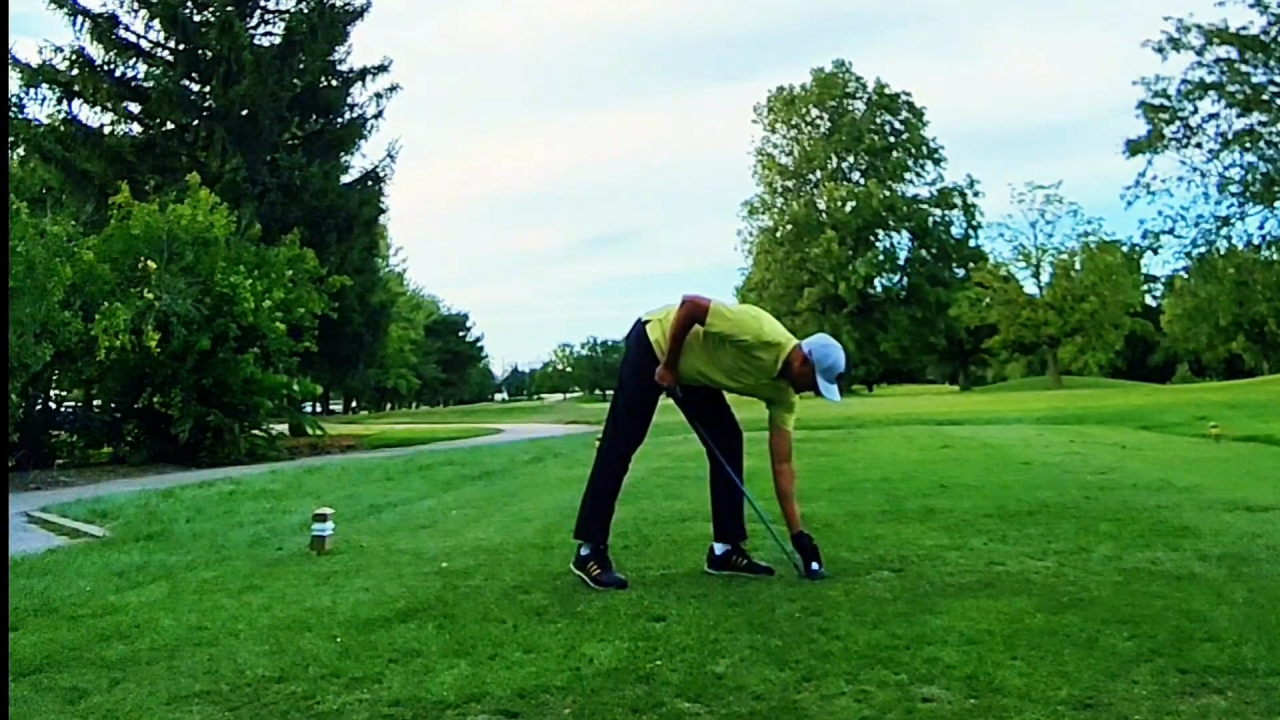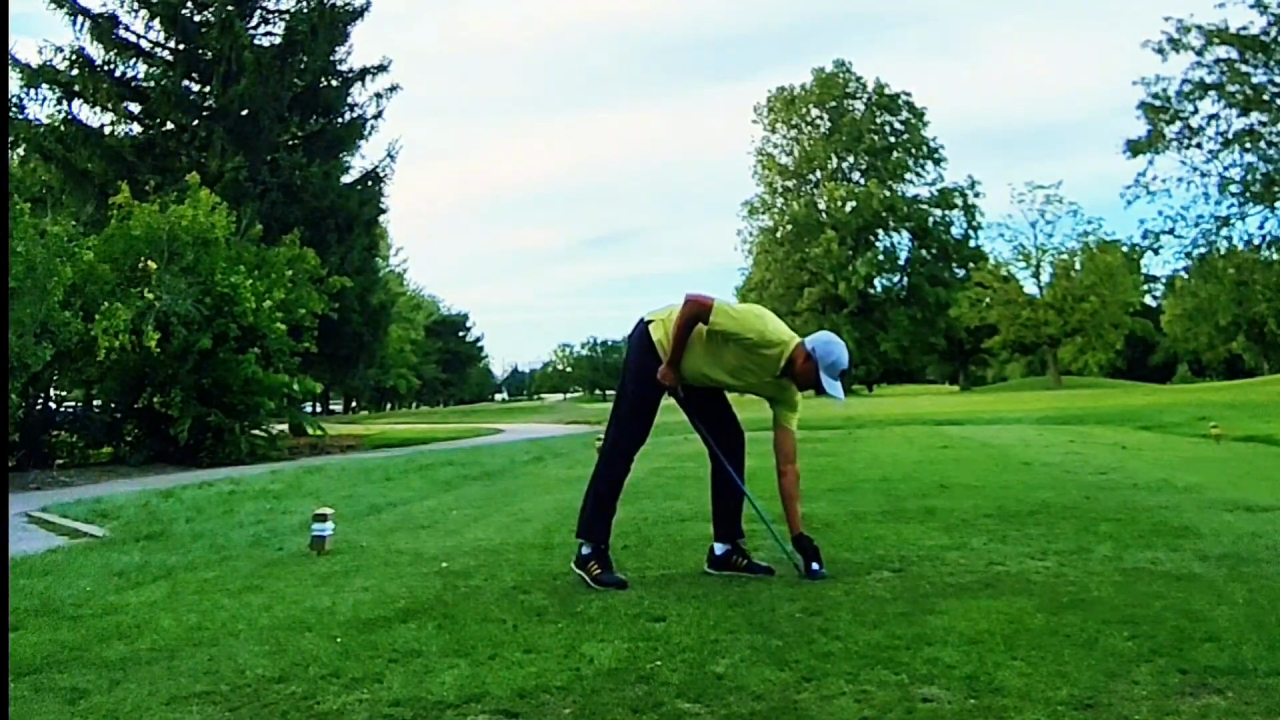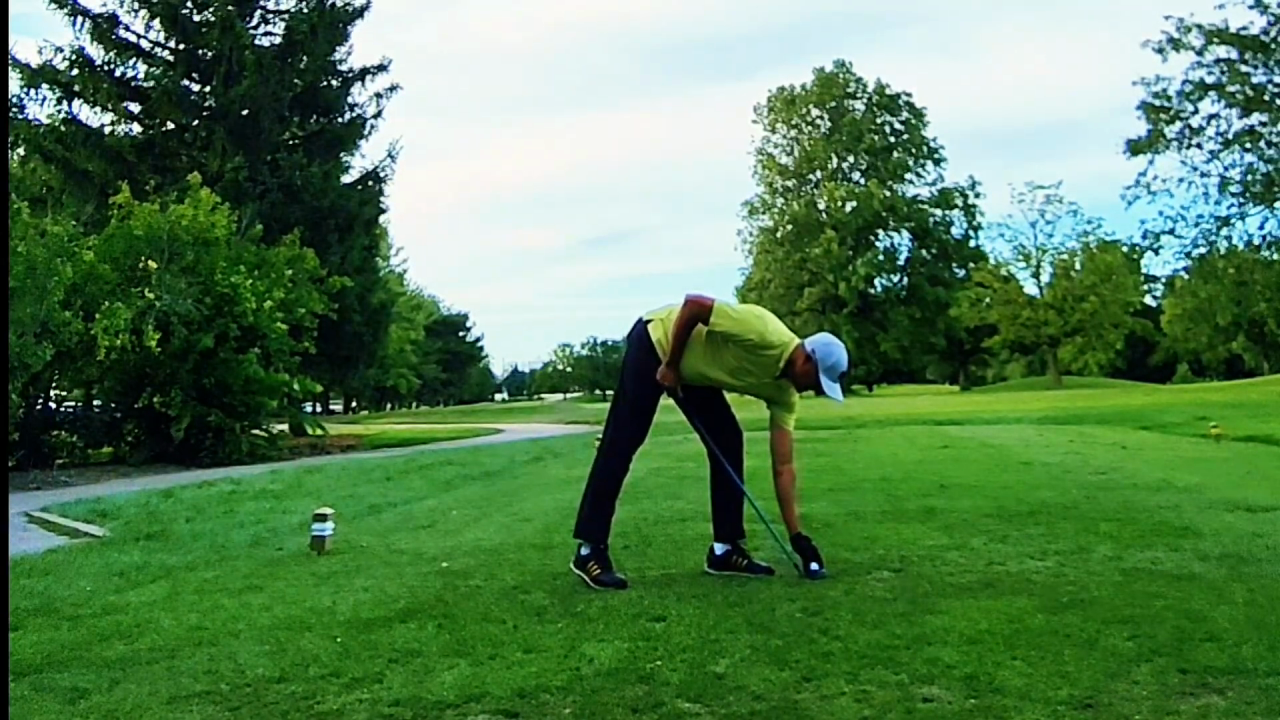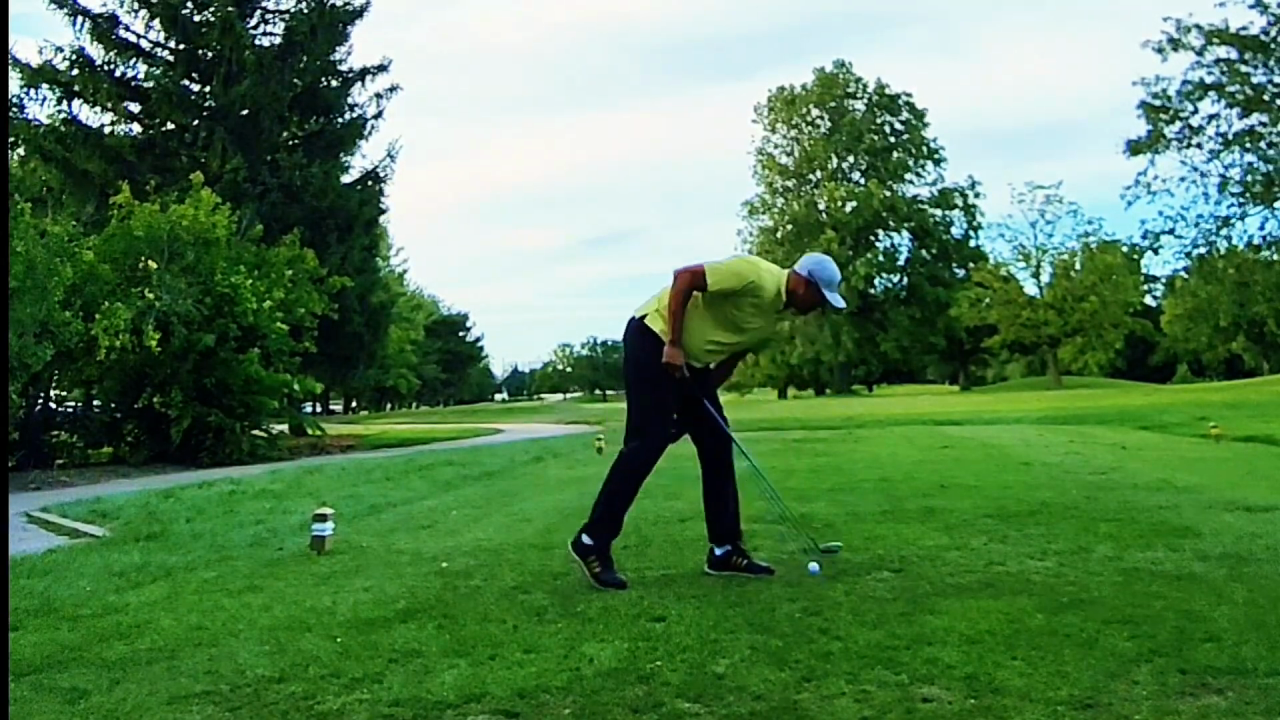
dt=0.5s
person 1, frame 1
left shoulder: (782, 390)
right shoulder: (760, 332)
left elbow: (782, 463)
right elbow: (689, 304)
left wrist: (798, 532)
right wrist: (668, 365)
left hip: (692, 370)
right hip: (655, 341)
left knee: (728, 443)
right knee: (621, 445)
left ankle: (725, 548)
right ankle: (590, 551)
person 1, frame 2
left shoulder: (785, 389)
right shoulder: (762, 330)
left elbow: (787, 466)
right elbow: (692, 303)
left wrist: (798, 534)
right wrist: (671, 365)
left hip: (695, 371)
right hip: (657, 341)
left knee: (730, 443)
right knee: (623, 445)
left ankle: (725, 548)
right ankle: (591, 550)
person 1, frame 3
left shoulder: (783, 389)
right shoulder: (762, 332)
left elbow: (783, 465)
right elbow: (692, 304)
left wrist: (796, 534)
right wrist: (670, 365)
left hip: (694, 370)
right hip: (656, 341)
left knee: (728, 442)
right knee: (621, 445)
left ankle: (725, 548)
right ankle: (590, 550)
person 1, frame 4
left shoulder: (779, 318)
right shoulder: (755, 275)
left elbow: (732, 357)
right elbow: (683, 276)
left wrist: (699, 401)
right wrist: (675, 347)
left hip: (692, 362)
right hip: (653, 332)
left knee: (717, 443)
right knee: (647, 443)
left ankle: (725, 549)
right ankle: (592, 541)
